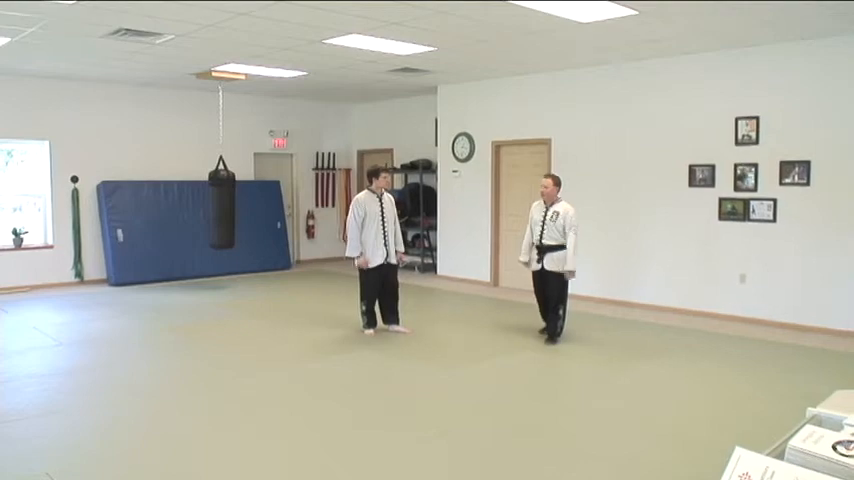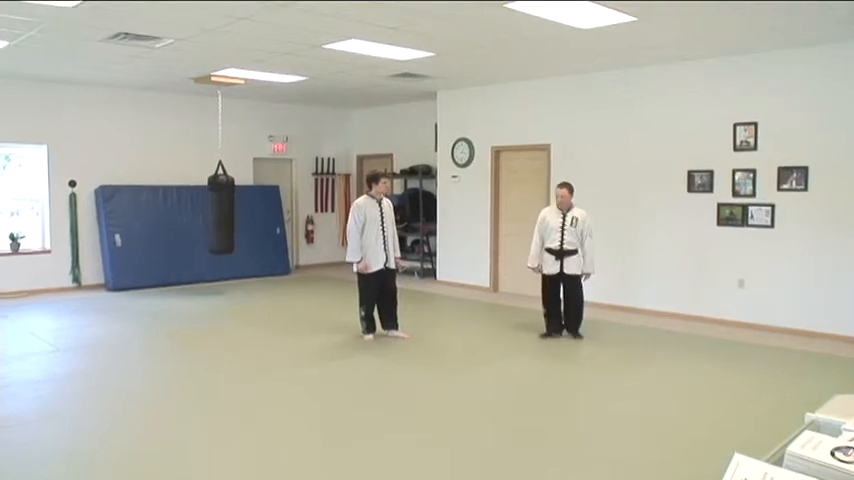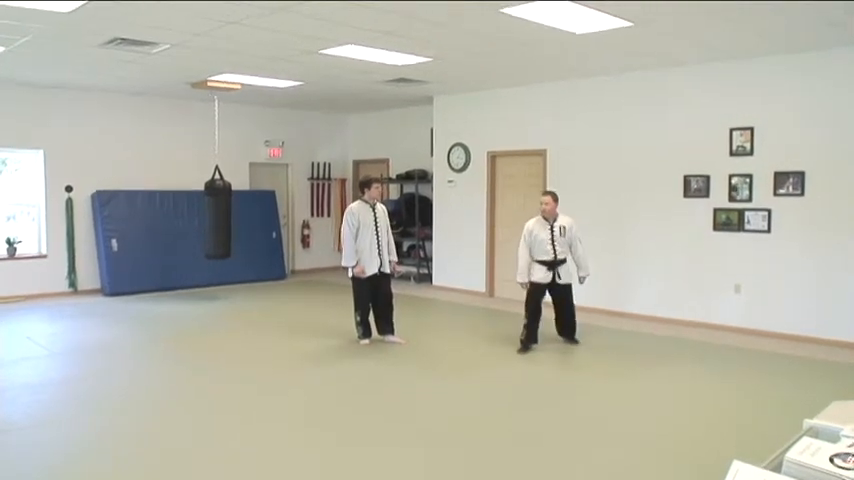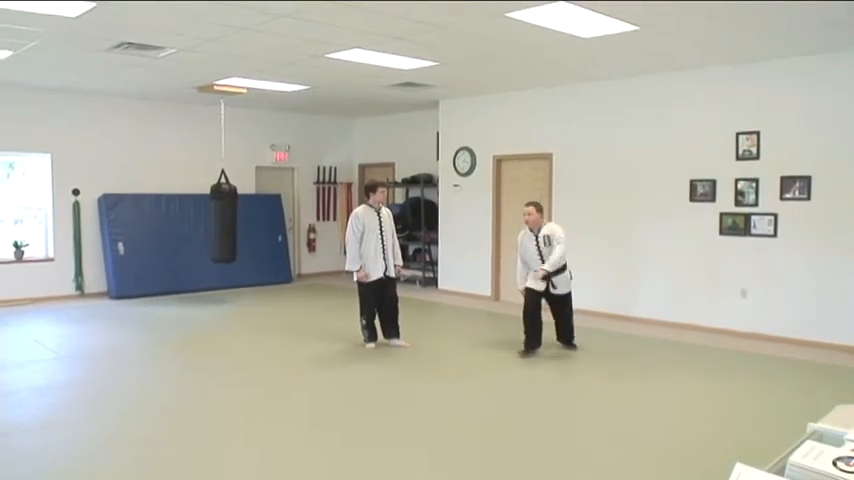
dt=0.7s
person 1, frame 1
left shoulder: (389, 199)
right shoulder: (360, 200)
left elbow: (395, 225)
right elbow: (353, 228)
left wrist: (399, 249)
right wrist: (358, 254)
left hip: (389, 255)
right hip: (370, 256)
left knee: (391, 290)
right knee: (369, 292)
left ankle: (392, 322)
right ankle: (369, 324)
person 1, frame 2
left shoulder: (388, 204)
right shoulder: (360, 205)
right elbow: (354, 233)
left wrist: (396, 255)
right wrist: (358, 259)
left hip: (387, 260)
right hip: (368, 261)
left knee: (389, 295)
right knee: (368, 297)
left ankle: (391, 327)
right ankle: (368, 330)
person 1, frame 3
left shoulder: (382, 209)
right shoulder: (353, 210)
left elbow: (388, 235)
right elbow: (348, 238)
left wrist: (392, 259)
right wrist: (354, 263)
left hip: (382, 264)
right hip: (363, 265)
left knee: (385, 299)
right knee: (362, 302)
left ankle: (387, 332)
right ankle: (364, 334)
person 1, frame 4
left shoulder: (387, 213)
right shoulder: (358, 214)
left elbow: (393, 238)
right elbow: (352, 242)
left wrist: (397, 262)
right wrist: (357, 268)
left hip: (387, 268)
right hip: (368, 269)
left knee: (390, 303)
right knee: (368, 306)
left ankle: (392, 335)
right ankle: (370, 338)
person 2, frame 1
left shoulder: (567, 210)
right shoulder: (536, 207)
left elbow: (571, 238)
right elbow: (530, 232)
left wrist: (569, 265)
right wrist: (525, 255)
left hip: (556, 258)
right hip: (539, 257)
left knee: (556, 298)
right knee: (541, 294)
left ankle: (554, 332)
right ankle: (550, 323)
person 2, frame 2
left shoulder: (581, 215)
right shoulder: (546, 213)
left elbow: (587, 242)
right elbow: (538, 238)
left wrist: (587, 266)
right wrist: (534, 261)
left hip: (572, 262)
right hip: (550, 261)
left knee: (575, 298)
right knee: (549, 297)
left ankle: (572, 328)
right ankle: (554, 328)
person 2, frame 3
left shoulder: (567, 223)
right shoulder: (531, 225)
left elbow: (576, 248)
right elbow: (524, 251)
left wrist: (582, 270)
right wrist: (523, 276)
left hip: (561, 271)
right hip: (539, 272)
left knee: (566, 306)
right knee: (532, 307)
left ankle: (568, 334)
right ankle: (527, 341)
person 2, frame 4
left shoulder: (553, 230)
right shoulder: (523, 236)
left elbow: (560, 249)
right elbow: (522, 262)
left wrist: (546, 268)
right wrist: (522, 285)
left hip: (558, 278)
right hip: (536, 280)
left knee: (564, 312)
right knee: (530, 312)
left ankle: (567, 340)
right ankle: (531, 345)
